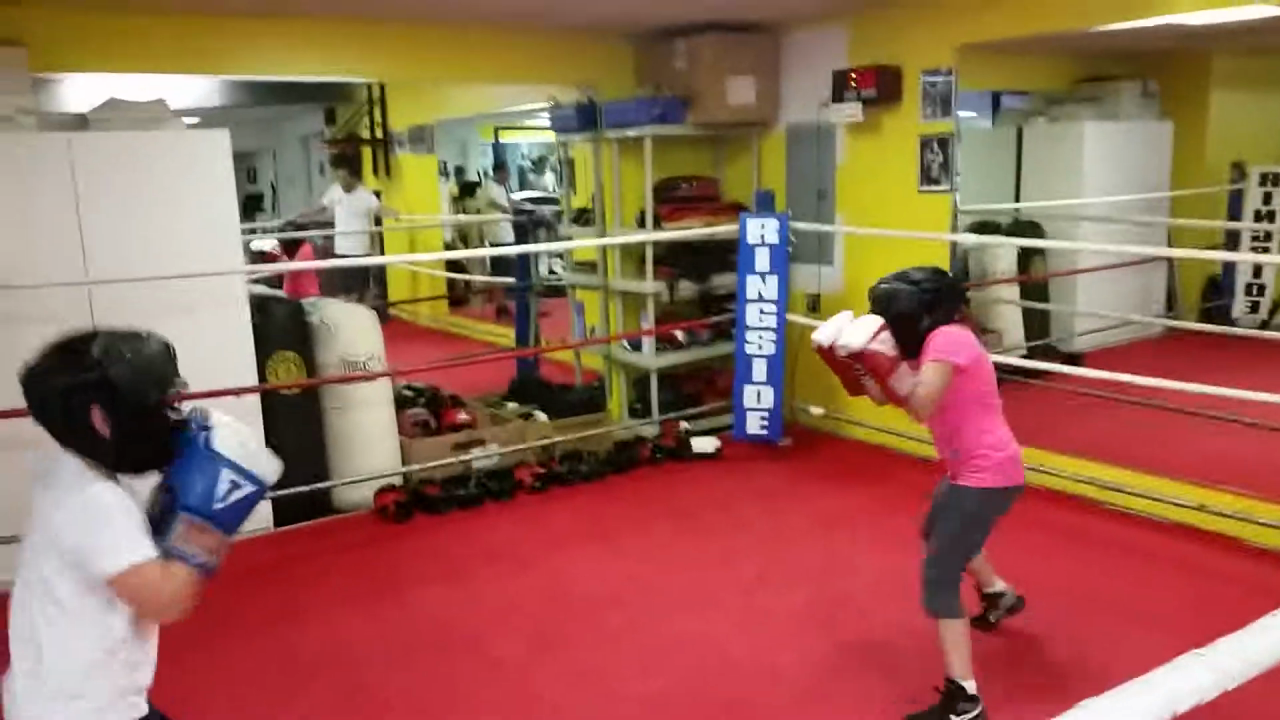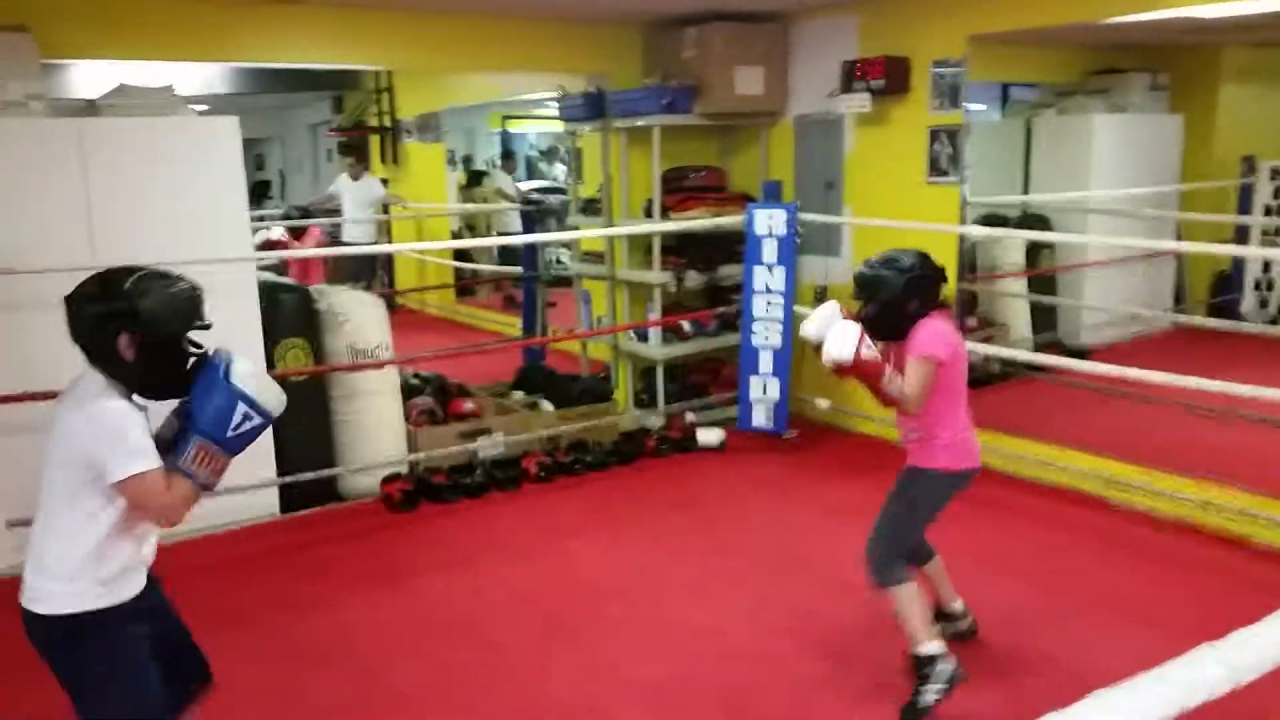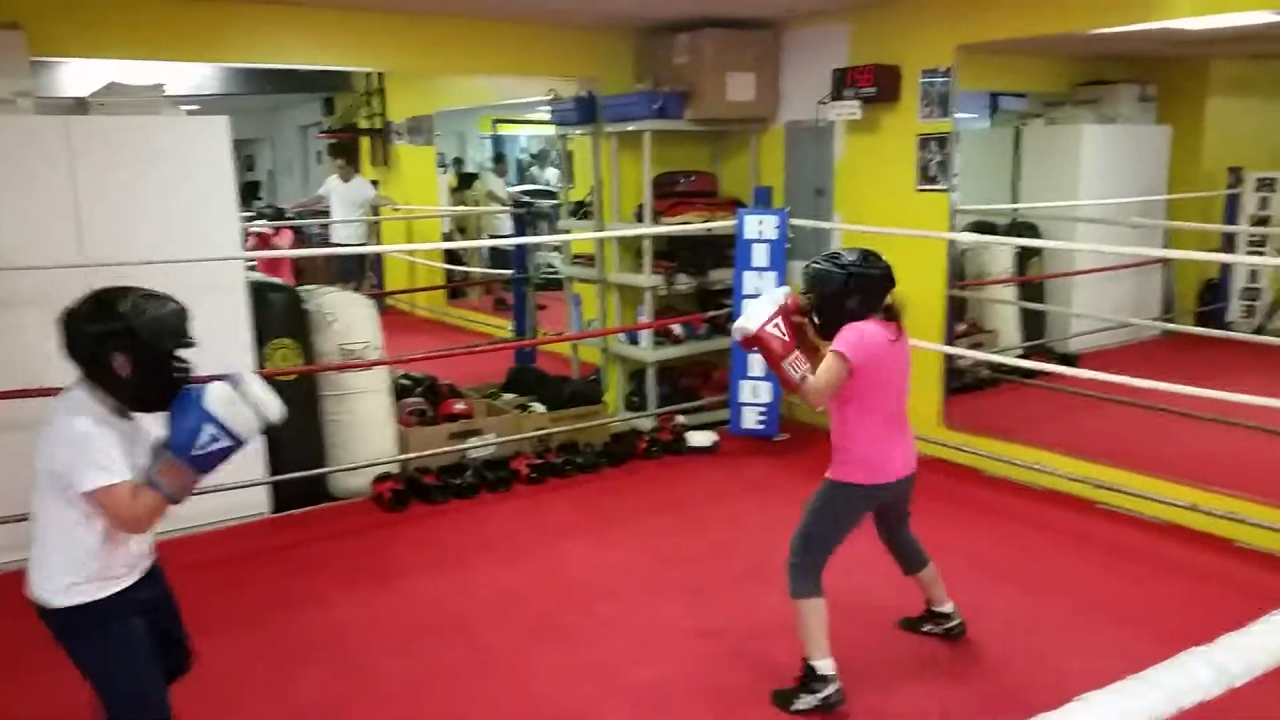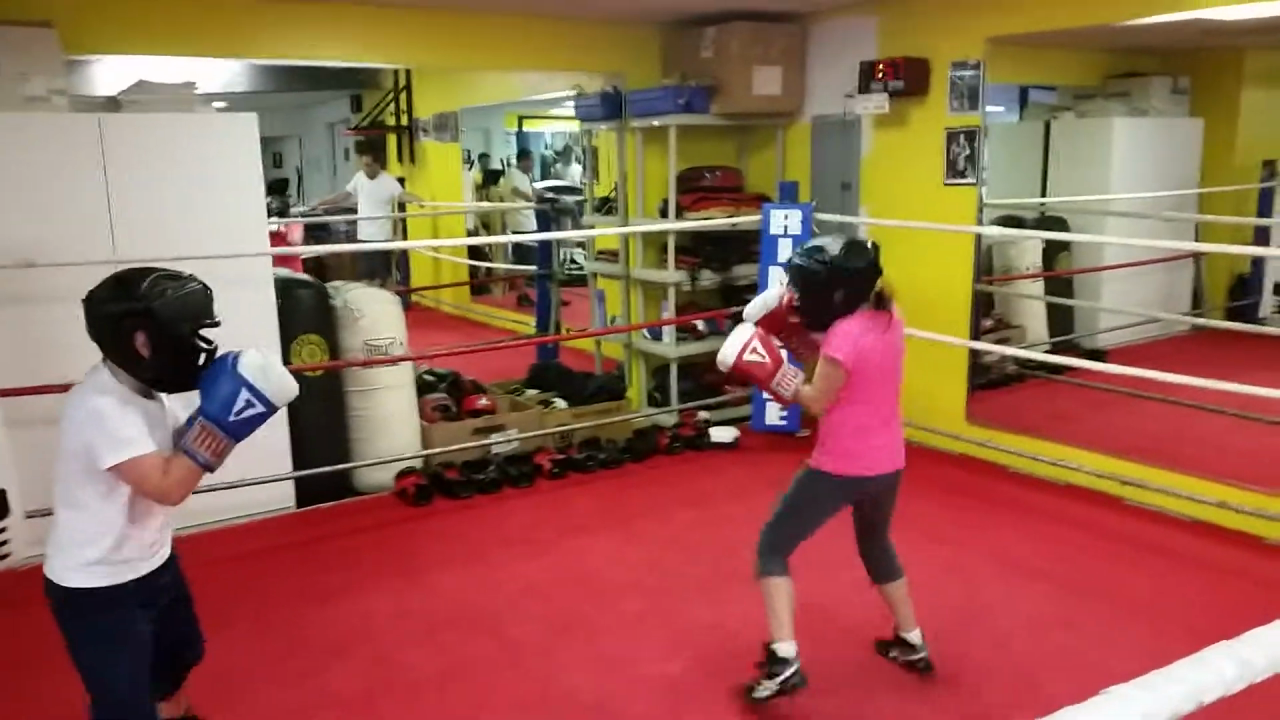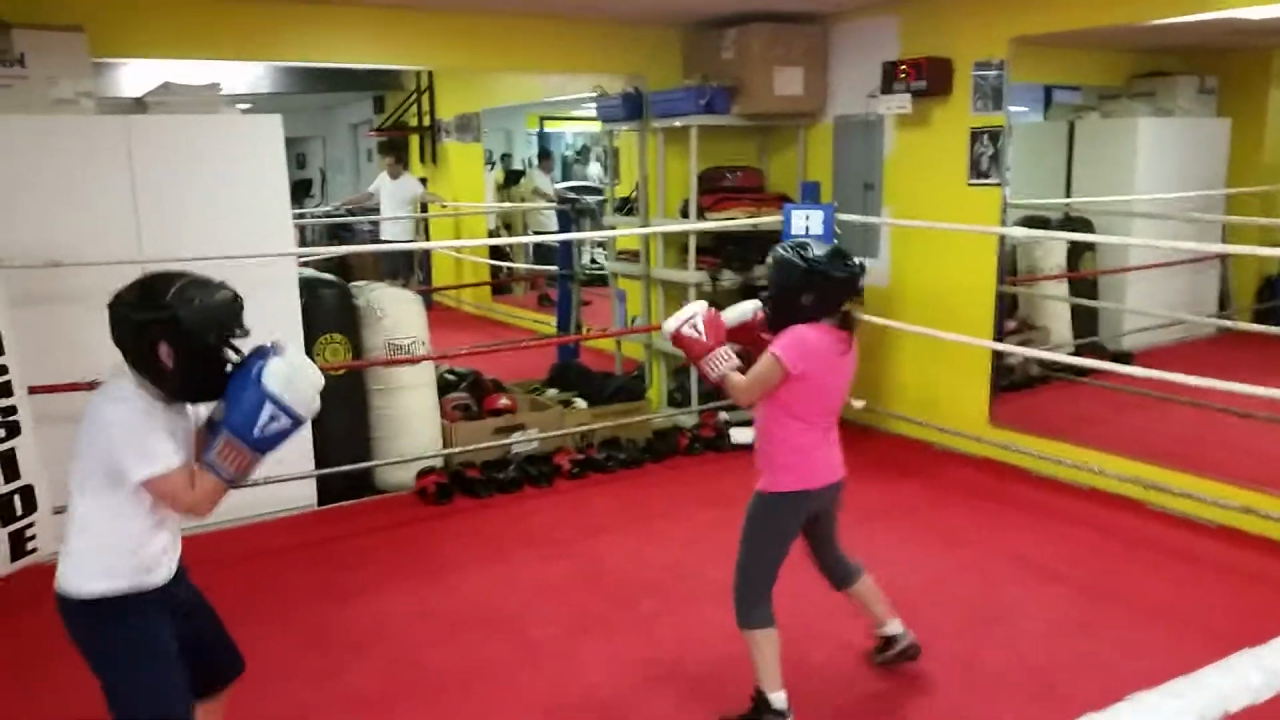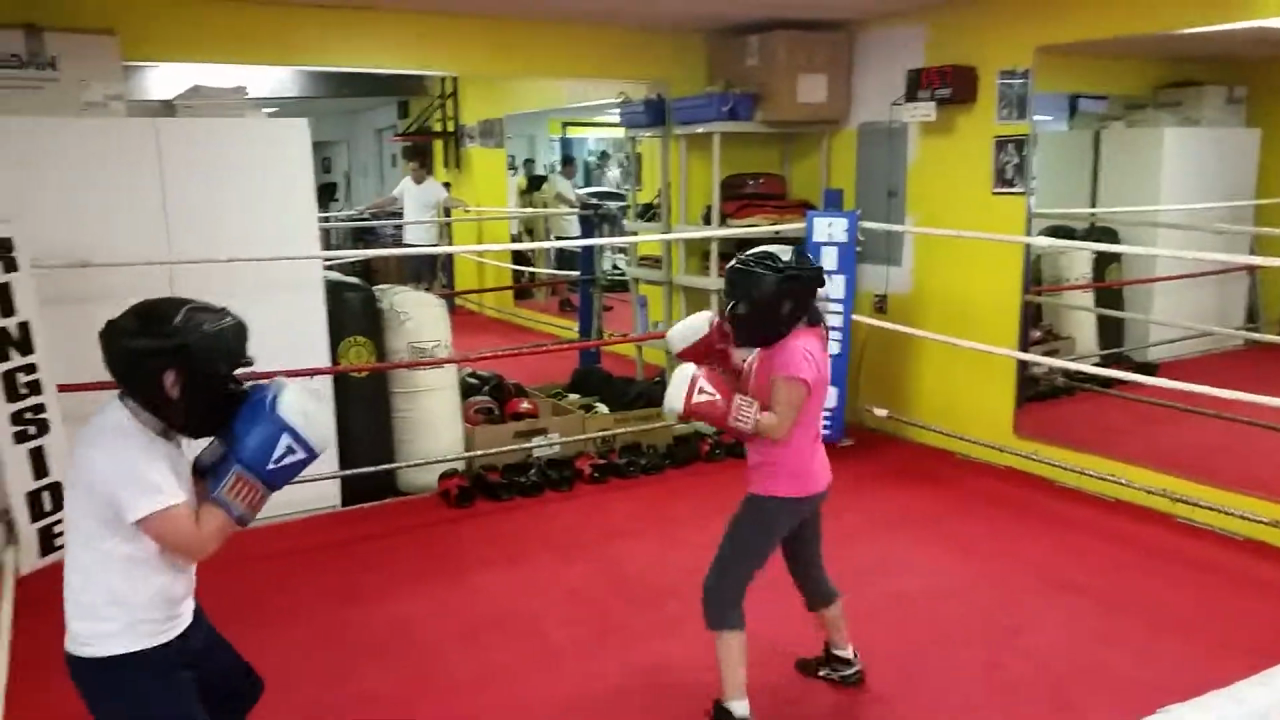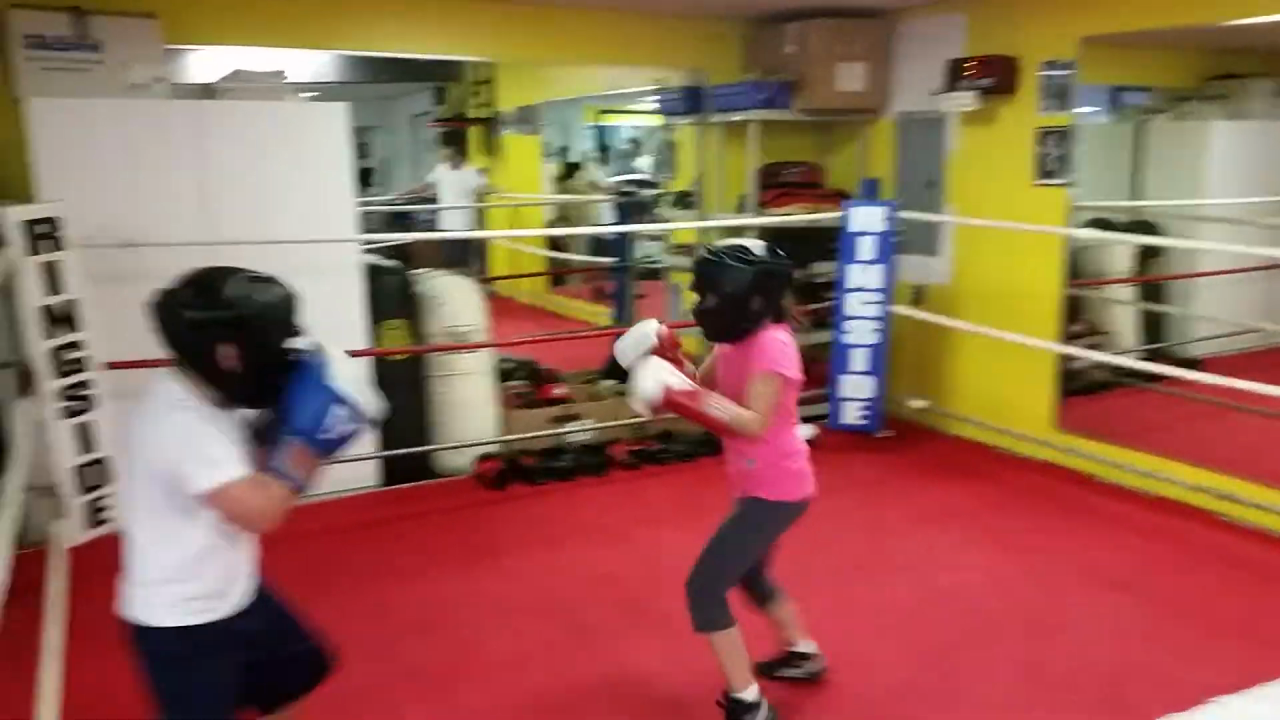
dt=0.3s
person 1, frame 1
left shoulder: (946, 339)
right shoulder: (938, 339)
left elbow: (921, 407)
right elbow: (881, 394)
left wrist: (881, 361)
right wrist: (851, 356)
left hip: (986, 476)
right hip: (977, 469)
left knee: (938, 577)
right knee: (939, 532)
right ankle: (999, 594)
person 1, frame 2
left shoulder: (929, 332)
right shoulder: (925, 328)
left elbow: (910, 402)
right elbow: (884, 373)
left wrist: (866, 365)
right wrist: (844, 342)
left hip: (936, 462)
right hip: (948, 458)
left knee: (881, 554)
right knee: (905, 536)
left ankle: (934, 661)
right ankle: (954, 613)
person 1, frame 3
left shoulder: (856, 335)
right shoulder: (889, 329)
left elbow: (816, 394)
right elbow: (831, 375)
left wrist: (778, 350)
right wrist: (797, 332)
left hip: (858, 474)
right hip: (900, 466)
left knee: (803, 562)
right knee: (898, 536)
left ankle: (821, 678)
right ankle: (944, 613)
person 1, frame 4
left shoulder: (845, 334)
right shoulder: (887, 318)
left elbow: (816, 402)
left wrist: (769, 371)
right wrist: (792, 331)
left hip: (839, 468)
right hip: (887, 464)
left knee: (772, 546)
right knee: (876, 547)
left ankle: (783, 659)
right ankle: (911, 642)
person 1, frame 5
left shoulder: (797, 340)
right shoulder: (842, 337)
left elbow: (745, 394)
left wrist: (708, 348)
right wrist: (761, 341)
left hip: (787, 483)
right hip: (827, 477)
left knee: (751, 589)
right knee: (830, 558)
right ankle: (895, 634)
person 1, frame 6
left shoulder: (798, 351)
right shoulder: (784, 342)
left elbow: (776, 426)
right elbow: (751, 389)
left wrist: (717, 405)
right wrist: (719, 356)
left hip: (783, 489)
right hip: (805, 484)
left knee: (720, 592)
right knee: (809, 572)
right ankle: (841, 658)
person 1, frame 7
left shoulder: (771, 345)
right shoulder: (737, 342)
left elbow: (754, 425)
right elbow: (707, 383)
left wrist: (683, 398)
right wrist: (670, 362)
left hip: (776, 491)
right hip: (765, 485)
left knee: (704, 590)
right knee: (748, 573)
right ankle: (803, 654)
person 2, frame 1
left shoulder: (72, 477)
right shoulder: (93, 502)
left elbow: (136, 552)
right elbow: (166, 602)
left wrist: (178, 495)
right wrist: (206, 511)
person 2, frame 2
left shoulder: (103, 394)
right shoulder: (107, 417)
left elbow: (151, 466)
right elbow: (166, 507)
left wrist: (193, 418)
right wrist: (214, 432)
left hip: (122, 588)
right hip: (78, 612)
left knee: (185, 679)
person 2, frame 3
left shoulder: (111, 406)
right shoulder: (81, 429)
left elbow: (144, 467)
right elbow: (135, 515)
left wrist: (198, 428)
right wrist: (192, 447)
left hip: (130, 576)
right hip: (86, 600)
left knee: (166, 664)
person 2, frame 4
left shoulder: (141, 388)
right shoulder: (102, 408)
left elbow: (174, 449)
right elbow: (168, 487)
left wrist: (220, 405)
right wrist: (222, 417)
left hip: (149, 564)
right hip: (96, 587)
left knee: (178, 658)
person 2, frame 5
left shoulder: (158, 393)
right shoulder: (127, 414)
left elbow: (193, 456)
right elbow: (194, 498)
left wrist: (236, 408)
right wrist: (247, 427)
left hip: (157, 577)
right hip: (108, 597)
left knee: (215, 671)
person 2, frame 6
left shoulder: (143, 425)
right shoulder: (124, 451)
left elbow: (187, 503)
right elbow: (197, 540)
left wrist: (229, 449)
right wrist: (255, 462)
left hip: (174, 624)
right hip: (124, 654)
person 2, frame 7
left shoulder: (201, 395)
right shoulder: (181, 424)
left elbow: (245, 470)
right elbow: (260, 513)
left wrist: (280, 419)
right wrist: (308, 435)
left hip: (235, 599)
right hip: (182, 625)
left knee: (297, 672)
